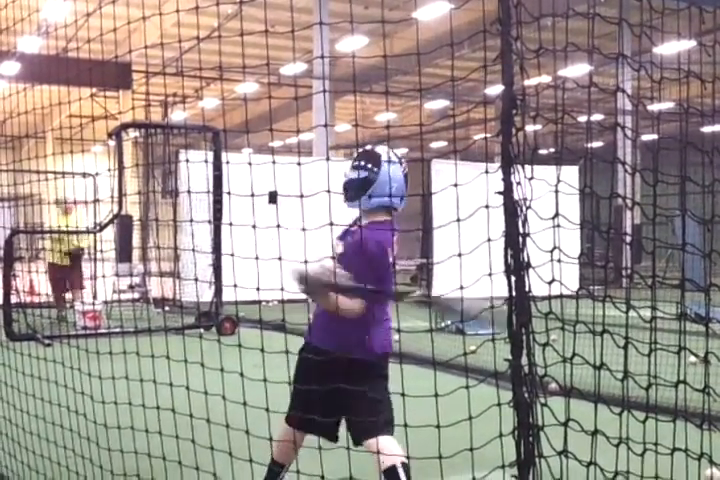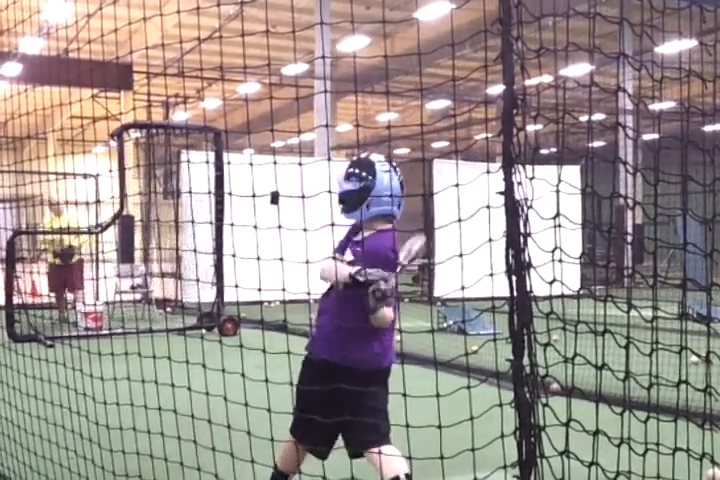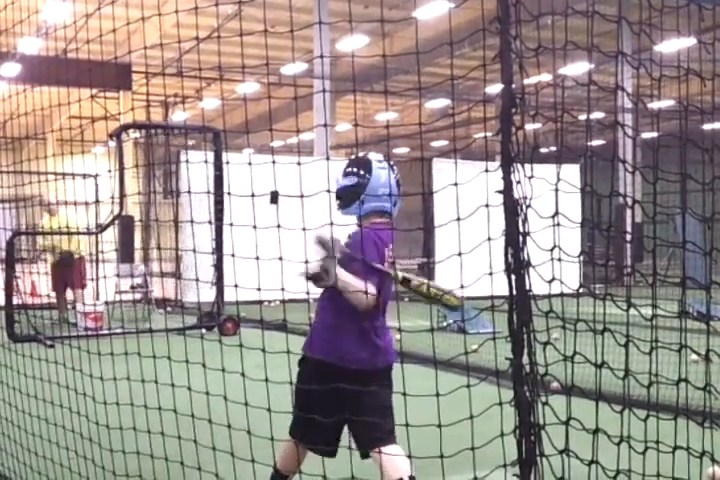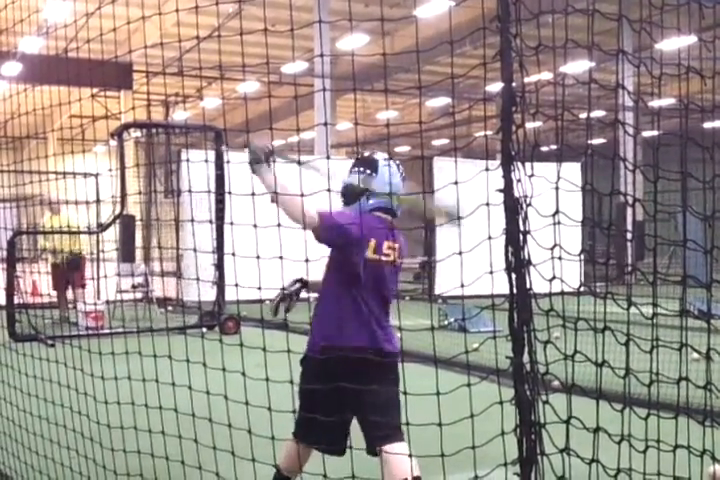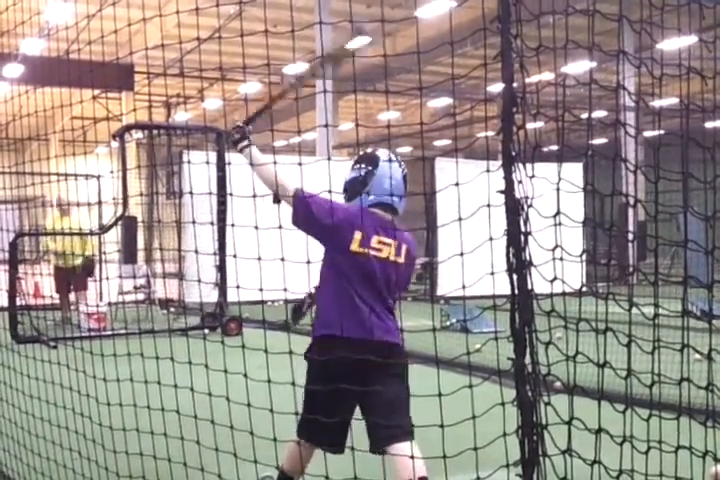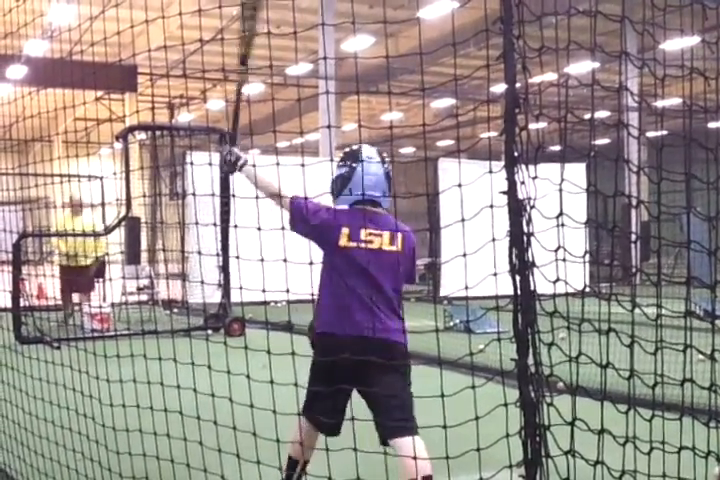
dt=0.2s
person 1, frame 1
left shoulder: (373, 239)
right shoulder: (365, 224)
left elbow: (354, 309)
right elbow: (334, 260)
left wrist: (324, 294)
left hip: (347, 349)
left knee: (297, 423)
right knee: (377, 433)
person 1, frame 2
left shoulder: (380, 248)
right shoulder: (358, 232)
left elbow: (385, 320)
right elbow: (327, 270)
left wrist: (376, 297)
right wrist: (350, 273)
left hip: (359, 361)
left knee: (303, 435)
right knee: (376, 442)
person 1, frame 3
left shoulder: (371, 238)
right shoulder: (374, 235)
left elbow: (365, 299)
right elbow: (337, 280)
left wrist: (332, 270)
right wrist: (321, 272)
left hip: (331, 356)
right hip: (370, 357)
left knee: (302, 434)
right knee: (383, 442)
person 1, frame 4
left shoulder: (358, 227)
right shoulder: (395, 239)
left elbow: (308, 217)
left wrist: (264, 171)
right wrist: (306, 283)
left hip: (335, 350)
right hip: (380, 353)
left knee: (307, 434)
right knee: (389, 439)
person 1, frame 5
left shoulder: (342, 220)
right shoulder: (406, 242)
left elbow: (284, 189)
left wrist: (247, 148)
left hip: (336, 345)
right hip: (386, 348)
left knee: (310, 432)
right knee: (399, 437)
person 1, frame 6
left shoulder: (333, 221)
right shoulder: (403, 234)
left elbow: (281, 197)
left wrist: (245, 167)
left hip: (336, 340)
right hip: (388, 342)
left knee: (314, 416)
right knee: (403, 430)
person 2, frame 1
left shoulder: (79, 219)
right shoulder: (54, 218)
right elbow: (51, 233)
left wrist: (80, 247)
right wrist: (68, 231)
left hip: (74, 261)
right hip: (56, 261)
left knee: (77, 289)
right knee: (58, 290)
right ankle: (61, 313)
person 2, frame 2
left shoulder: (73, 218)
right shoulder: (47, 221)
left elbow: (82, 236)
right elbow: (43, 238)
left wrist: (73, 246)
right wrist: (56, 236)
left hip: (73, 260)
right hip: (55, 261)
left knee: (77, 288)
right knee: (58, 291)
right ankle: (63, 315)
person 2, frame 3
left shoulder: (68, 217)
right shoulder: (45, 222)
left elbow: (76, 235)
right elbow: (41, 241)
left wrist: (70, 251)
right wrist: (48, 244)
left hip: (74, 258)
right hip: (57, 261)
left knee: (77, 287)
right knee: (59, 290)
right ankle: (63, 315)
person 2, frame 4
left shoulder: (70, 217)
right shoulder: (46, 221)
left elbow: (79, 235)
right elbow: (43, 239)
left wrist: (77, 252)
right wrist: (49, 247)
left hip: (73, 259)
right hip: (57, 261)
left knee: (77, 287)
right knee: (60, 290)
right ankle: (64, 315)
person 2, frame 5
left shoulder: (78, 219)
right shoulder: (51, 221)
left elbow: (87, 238)
right elbow: (47, 238)
left wrist: (88, 256)
right wrist: (55, 249)
left hip: (78, 262)
right hip: (60, 263)
left knee: (80, 290)
right knee: (62, 292)
right ankle: (66, 317)
person 2, frame 6
left shoulder: (90, 220)
right shoulder: (61, 220)
left elbow: (100, 238)
right elbow: (56, 238)
left wrist: (100, 256)
right wrist: (65, 251)
left hip: (86, 263)
right hip: (66, 263)
left knee: (85, 292)
right knee: (65, 290)
right ankle: (68, 311)
